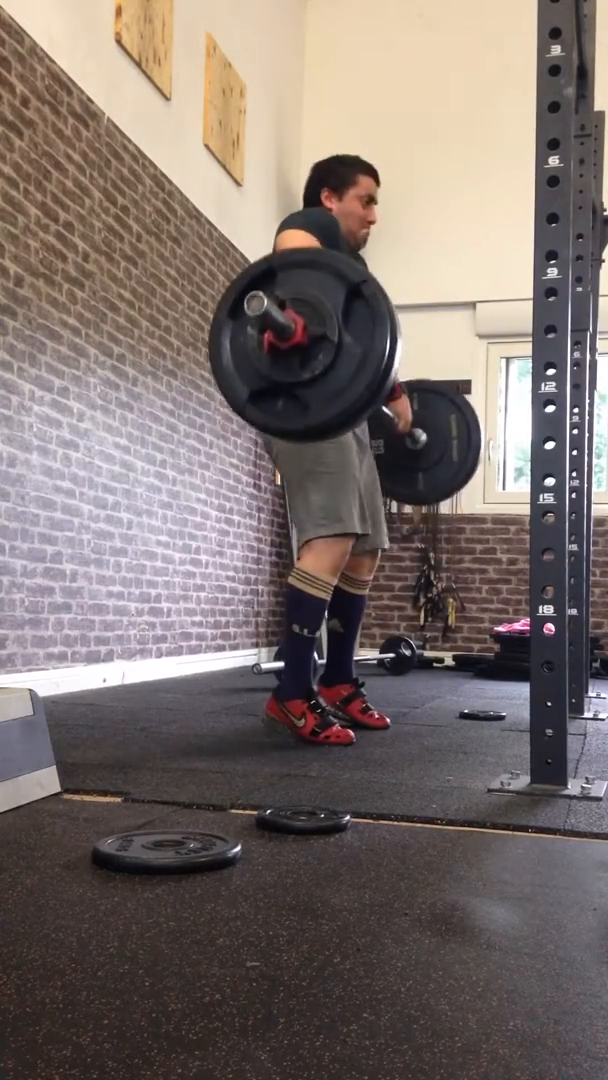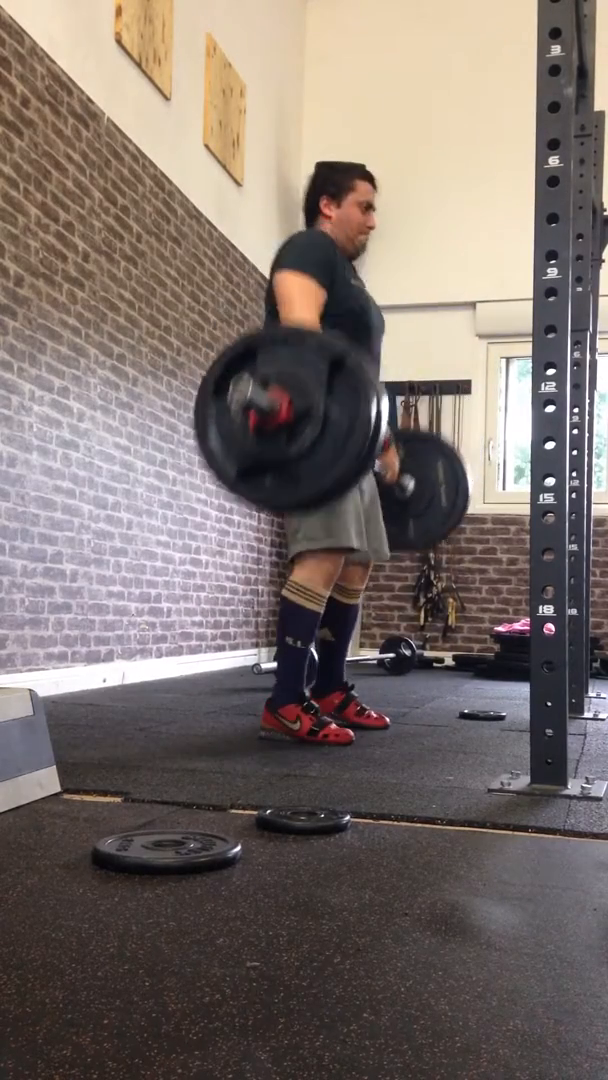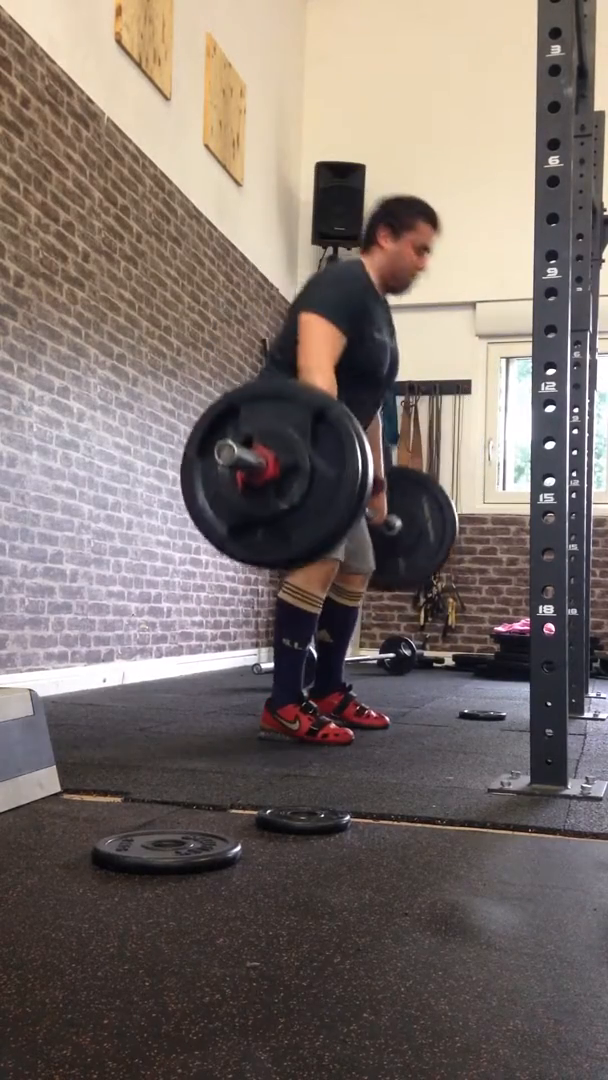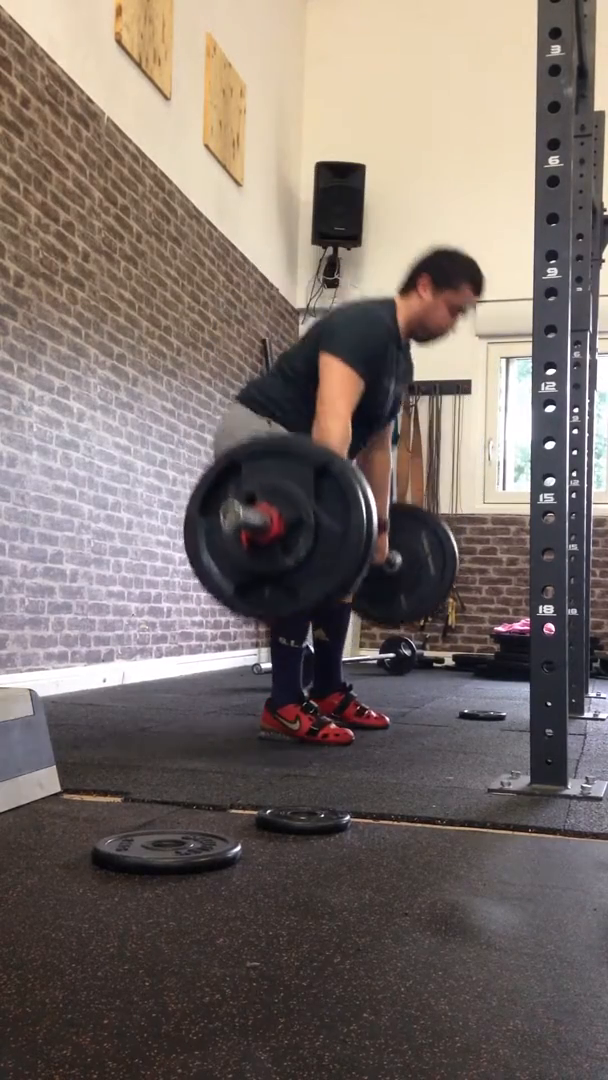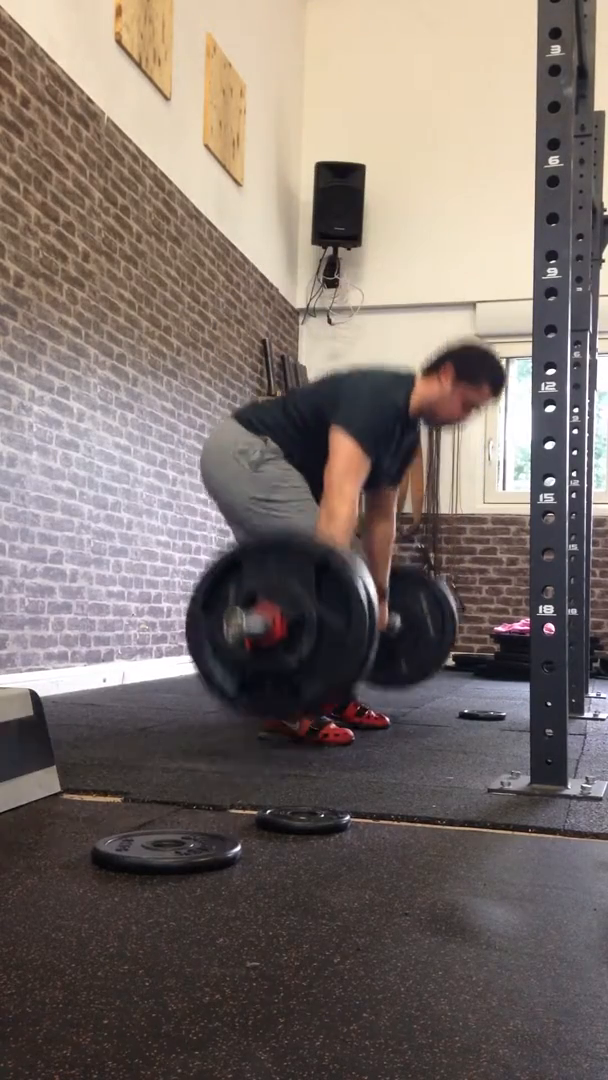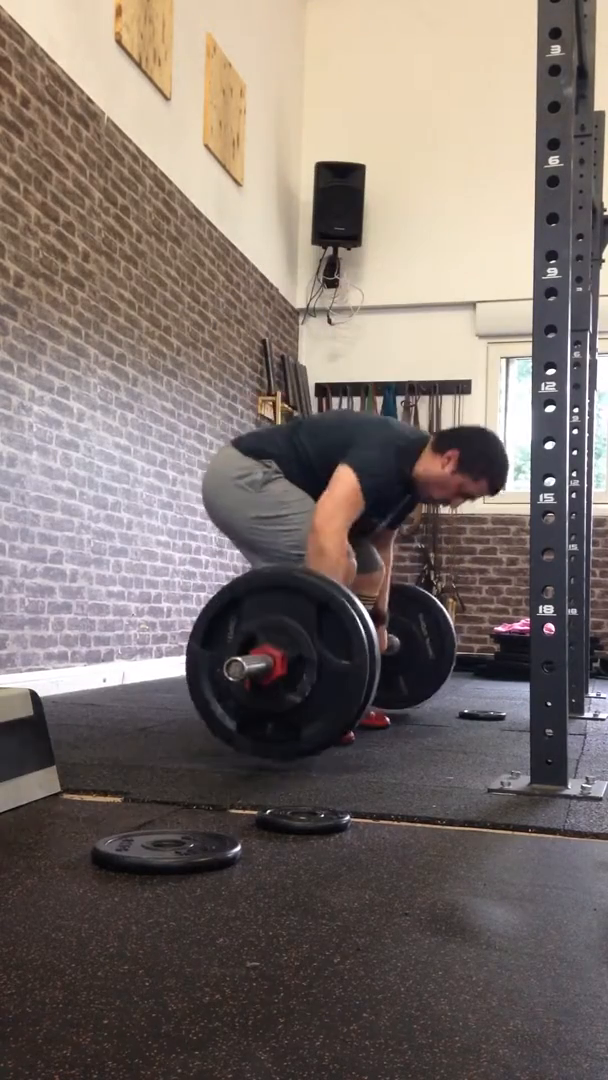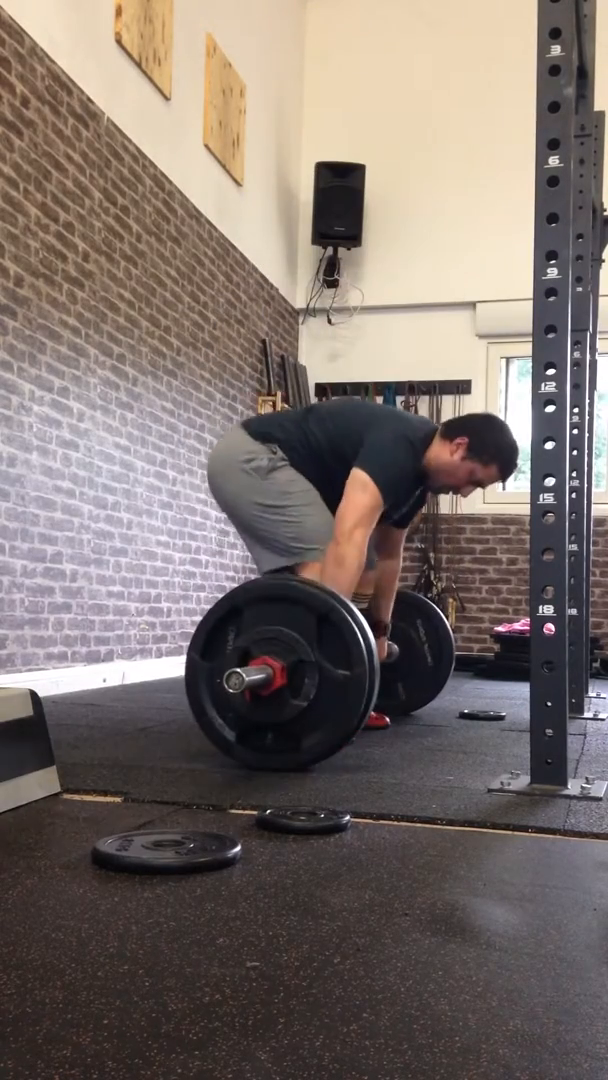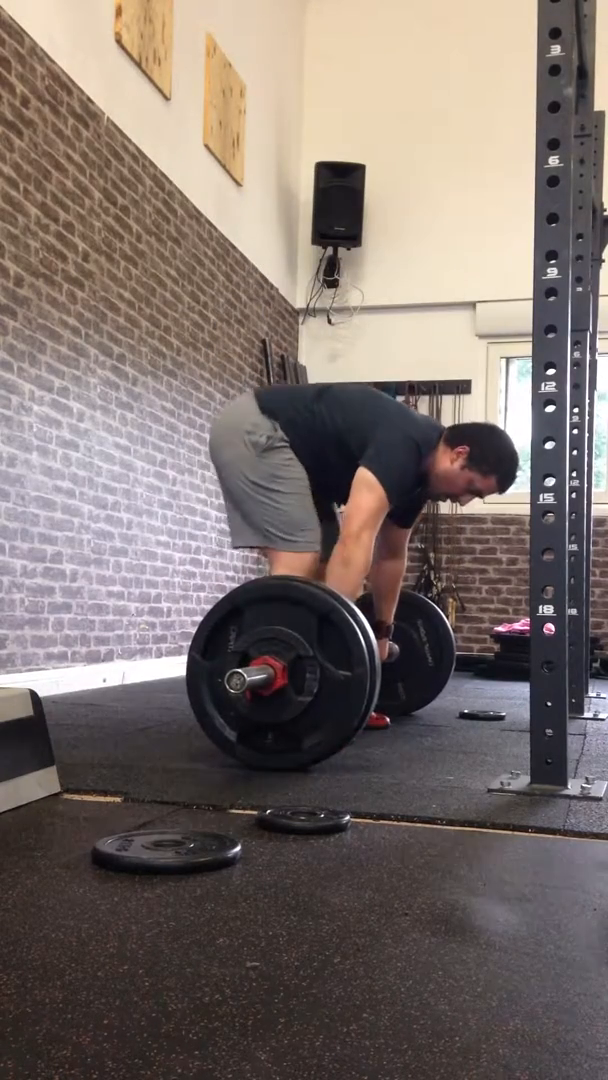
dt=0.2s
person 1, frame 1
left shoulder: (343, 258)
right shoulder: (311, 226)
right elbow: (292, 259)
left wrist: (392, 393)
left knee: (362, 551)
right knee: (330, 543)
left ankle: (338, 685)
right ankle: (292, 695)
person 1, frame 2
left shoulder: (344, 272)
right shoulder: (311, 250)
right elbow: (299, 317)
left wrist: (382, 442)
left knee: (356, 563)
right knee: (325, 554)
left ankle: (330, 691)
right ankle: (285, 703)
person 1, frame 3
left shoulder: (378, 308)
right shoulder: (342, 284)
left elbow: (367, 408)
right elbow: (315, 368)
left wrist: (377, 485)
left knee: (355, 569)
right knee: (319, 558)
left ankle: (329, 691)
right ankle: (284, 704)
person 1, frame 4
left shoulder: (399, 357)
right shoulder: (365, 325)
left elbow: (377, 445)
right elbow: (332, 417)
left wrist: (380, 525)
right hip: (258, 434)
left ankle: (328, 693)
right ankle: (284, 705)
person 1, frame 5
left shoulder: (406, 431)
right shoulder: (378, 400)
left elbow: (381, 517)
right elbow: (340, 497)
left wrist: (380, 594)
left hip: (276, 463)
right hip: (243, 450)
left ankle: (331, 697)
person 1, frame 6
left shoulder: (407, 482)
right shoulder: (389, 452)
left elbow: (380, 549)
right elbow: (327, 525)
left wrist: (378, 621)
left hip: (260, 482)
right hip: (242, 475)
left knee: (366, 571)
right knee: (332, 572)
person 1, frame 7
left shoulder: (417, 475)
right shoulder: (400, 446)
left elbow: (389, 555)
right elbow: (350, 537)
left wrist: (380, 630)
left hip: (267, 467)
right hip: (250, 459)
left knee: (364, 572)
right knee: (328, 565)
person 1, frame 8
left shoulder: (417, 471)
right shoulder: (403, 447)
left elbow: (391, 555)
right elbow: (356, 539)
left wrist: (382, 631)
left hip: (264, 439)
right hip: (253, 429)
left knee: (327, 568)
right knee: (300, 559)
